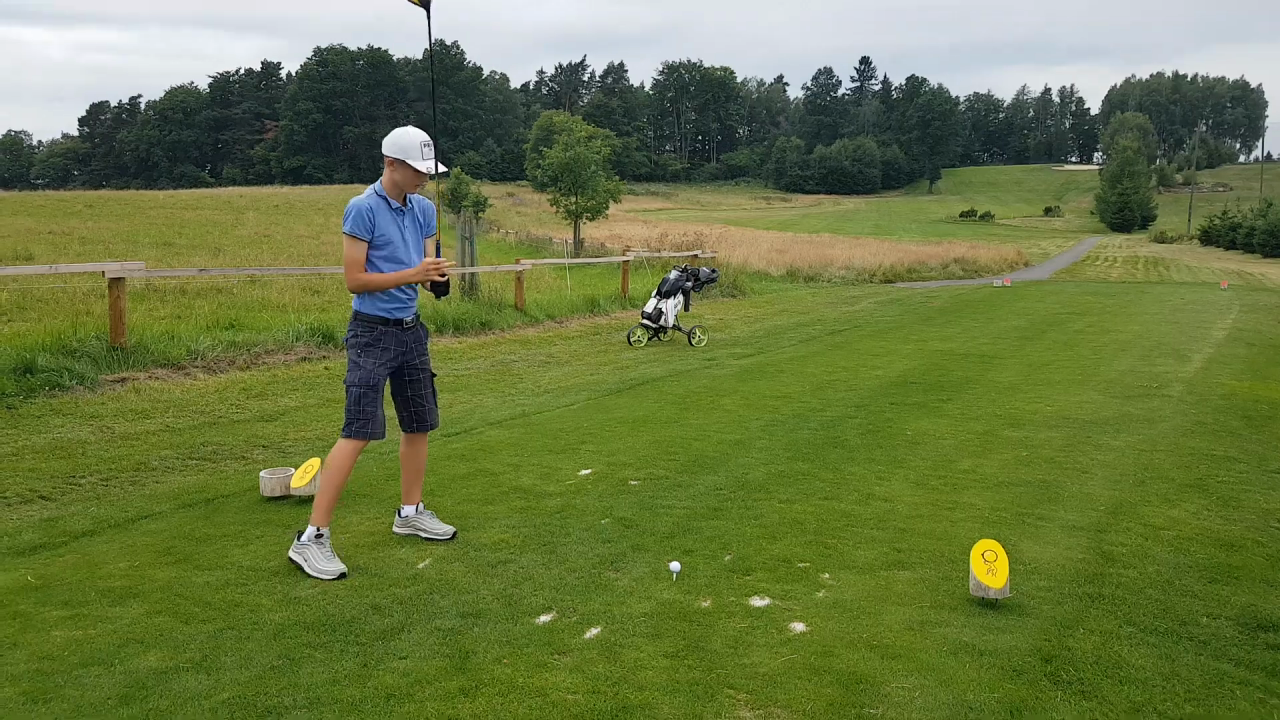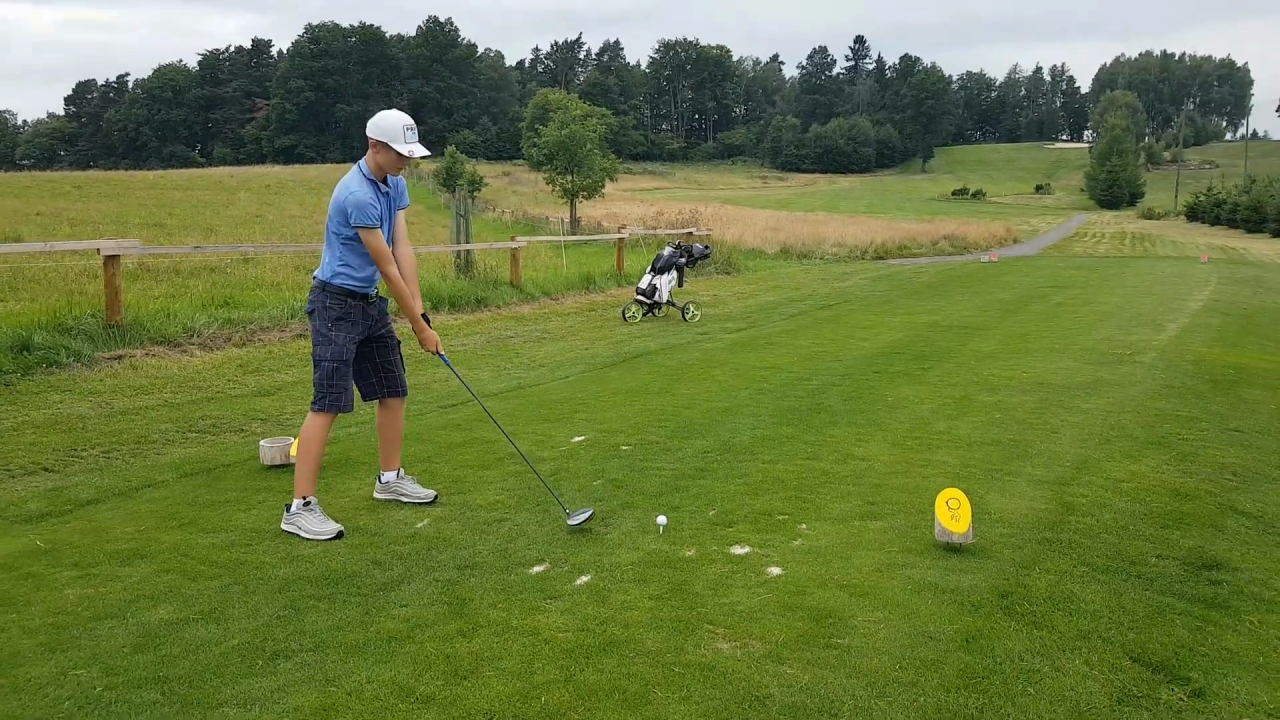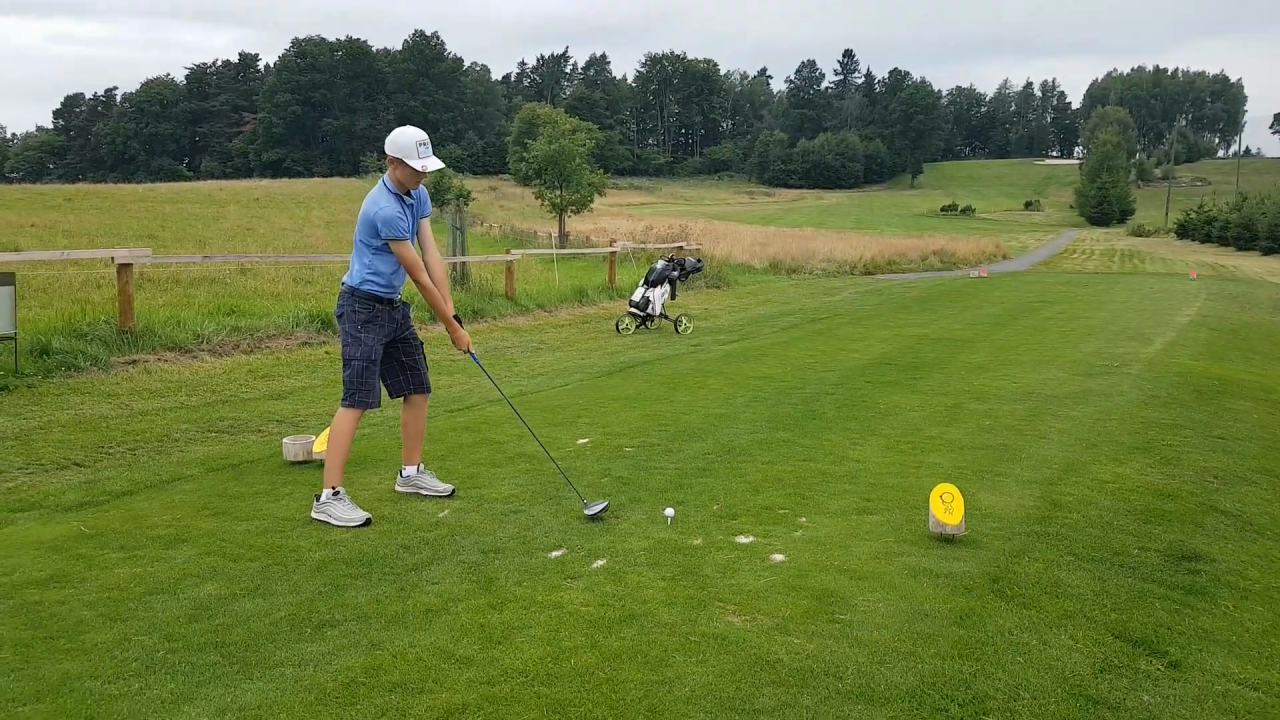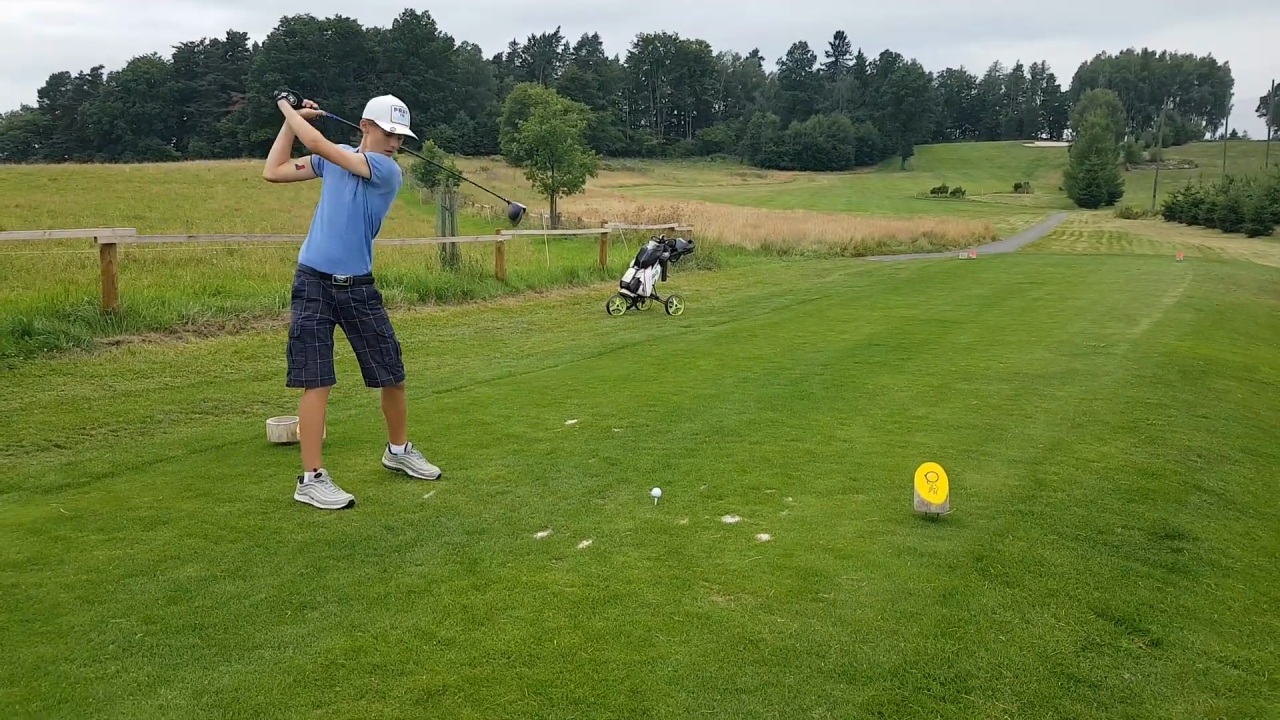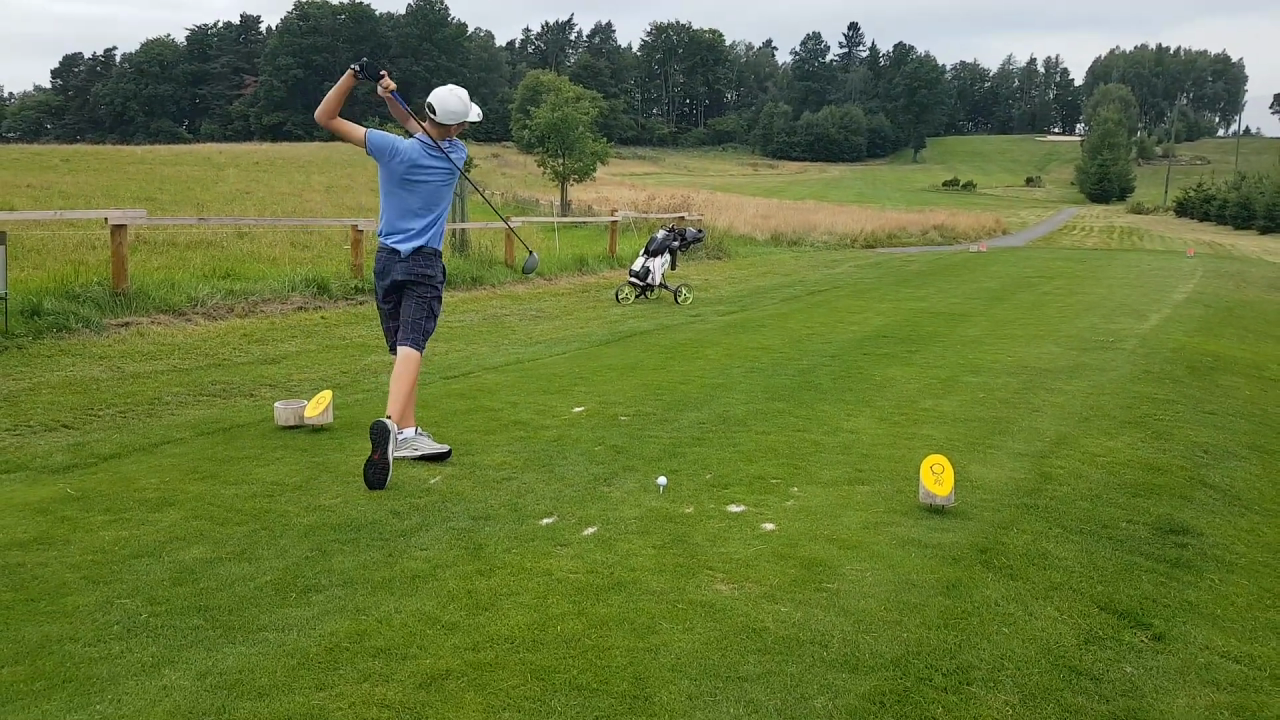
dt=1s
person 1, frame 1
left shoulder: (426, 209)
right shoulder: (362, 208)
right elbow: (355, 281)
left wrist: (436, 276)
right wrist: (414, 272)
left hip: (410, 329)
right hip: (373, 330)
left knee: (419, 425)
right knee: (359, 432)
left ankle: (410, 512)
right ankle: (311, 536)
person 1, frame 2
left shoulder: (395, 185)
right shoulder: (357, 196)
left elbow: (403, 251)
right elbow: (388, 268)
left wrist: (421, 311)
right wrist: (420, 328)
left hip: (369, 302)
right hip: (336, 303)
left knee: (393, 392)
right knee: (329, 402)
left ankle: (390, 478)
right ankle: (300, 507)
person 1, frame 3
left shoulder: (418, 196)
right shoulder: (385, 209)
left elbow: (432, 256)
right elbow: (419, 275)
left wrist: (453, 312)
right wrist: (452, 328)
left hip: (393, 307)
right hip: (363, 308)
left knee: (417, 390)
right knee: (357, 400)
left ankle: (411, 473)
right ankle: (329, 496)
person 1, frame 4
left shoulder: (387, 170)
right shoulder: (337, 156)
left elbow: (319, 143)
right elbow: (273, 172)
left wrist: (290, 113)
right wrist: (292, 117)
left hip: (358, 287)
right hip: (313, 283)
left knee: (393, 378)
right knee: (317, 382)
left ankle: (398, 450)
right ankle: (311, 478)
person 1, frame 5
left shoulder: (393, 149)
right shoulder: (456, 155)
left elbow: (324, 118)
right elbow: (416, 128)
left wrist: (353, 74)
right wrist: (392, 96)
left hip: (386, 261)
right hip: (425, 265)
left knee: (401, 347)
right knee: (410, 347)
left ankle: (407, 433)
right ankle: (390, 424)
